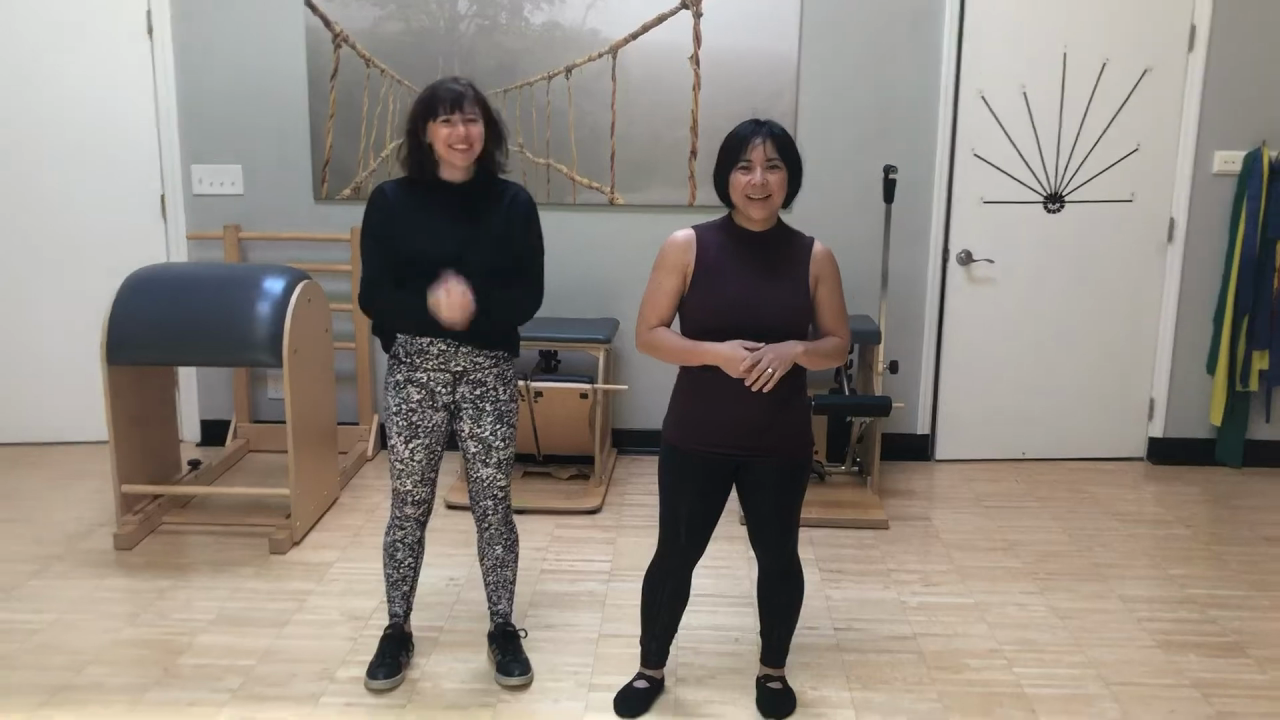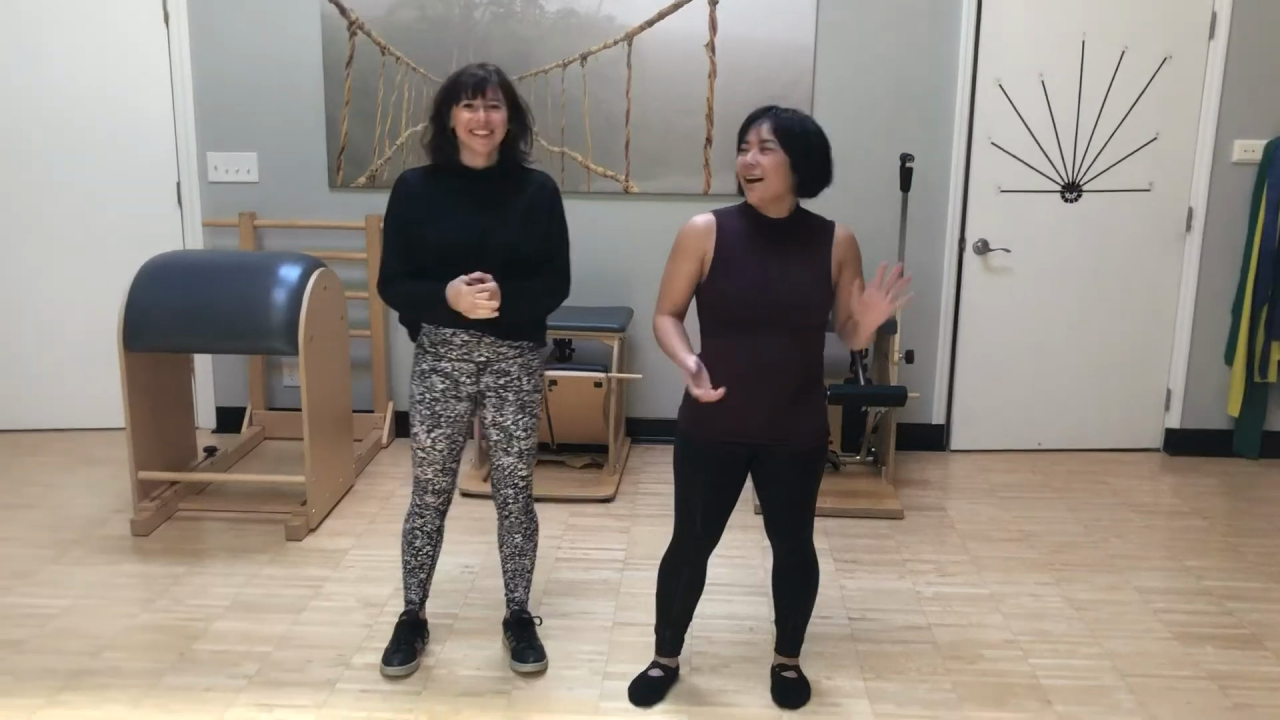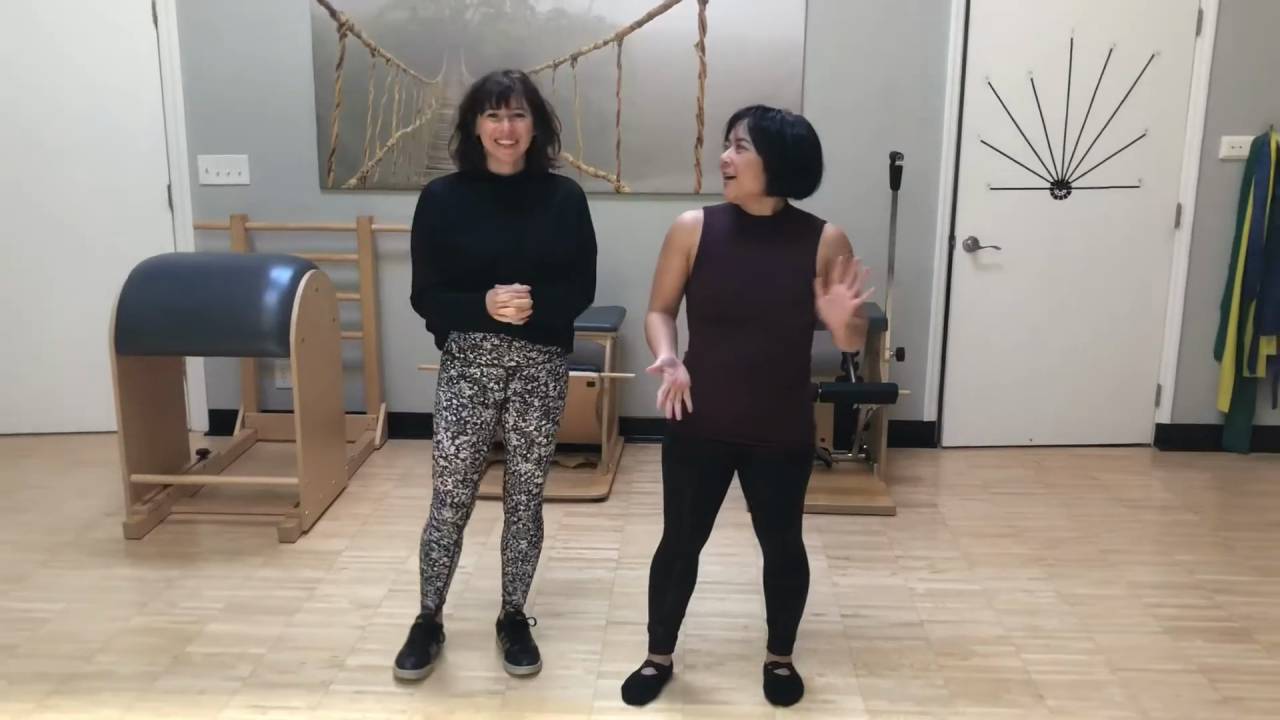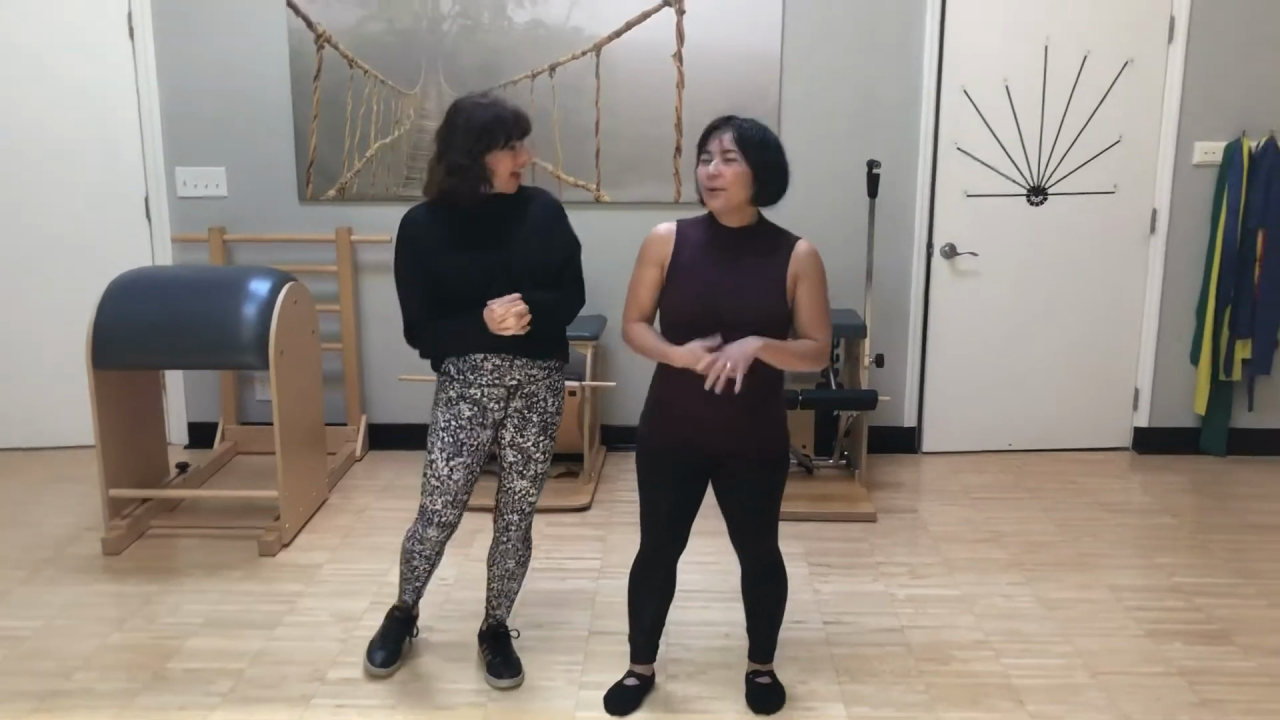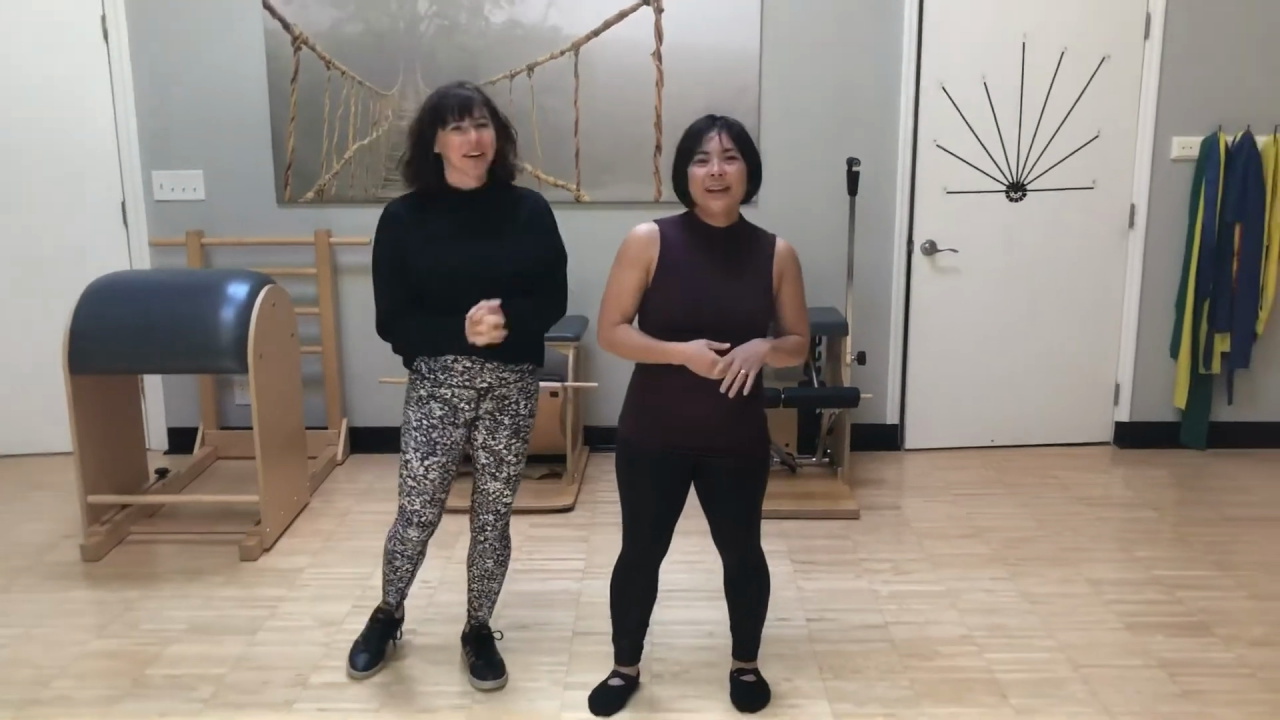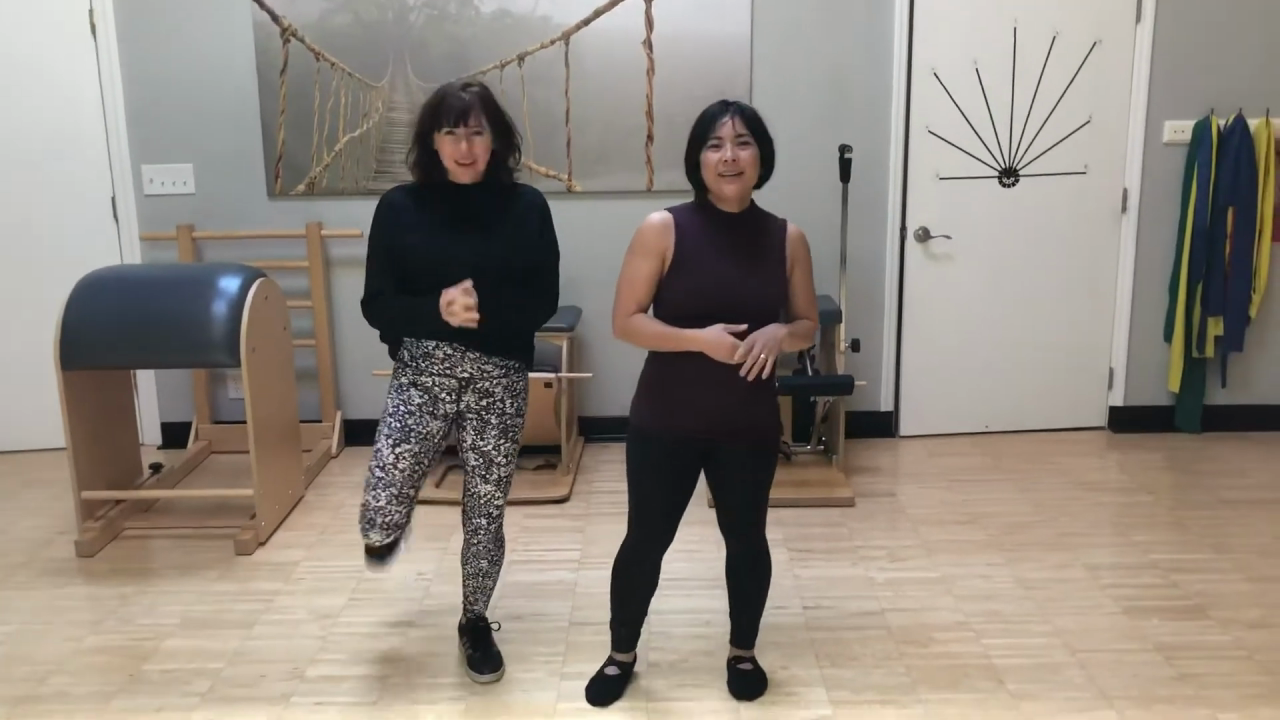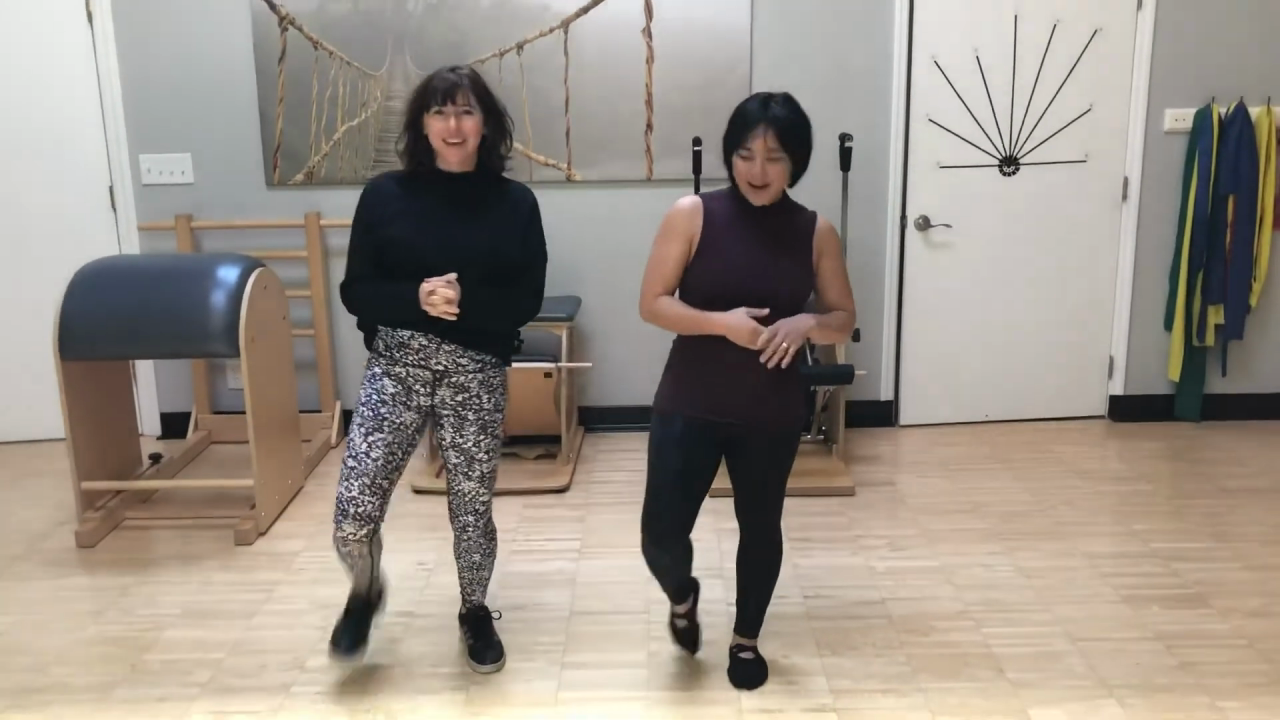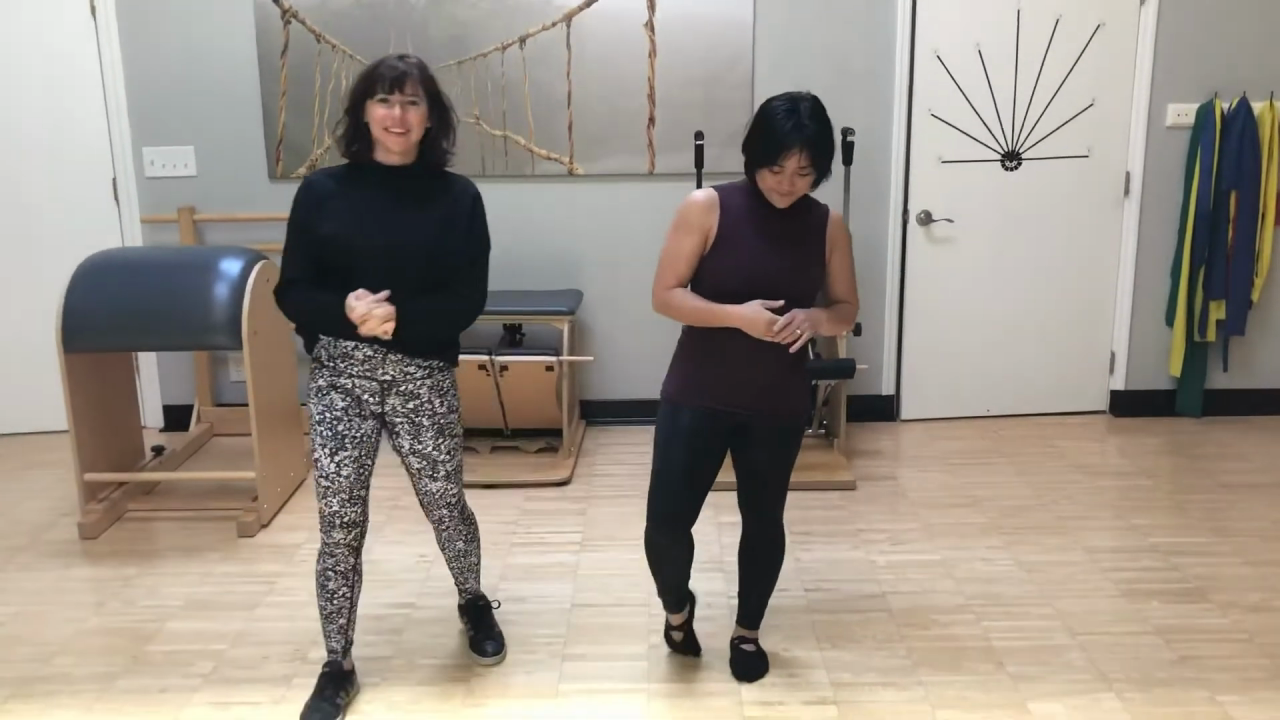
dt=0.4s
person 1, frame 1
left shoulder: (512, 202)
right shoulder: (391, 201)
left elbow: (529, 297)
right elbow: (373, 298)
left wrist: (478, 300)
right wrist: (428, 301)
left hip: (488, 369)
right hip: (414, 367)
left knee: (493, 504)
right knee: (409, 505)
left ankle: (503, 628)
right ankle: (397, 630)
person 1, frame 2
left shoulder: (537, 190)
right shoulder: (416, 188)
left elbow: (556, 284)
right elbow: (392, 283)
left wrist: (504, 296)
right wrist: (447, 296)
left hip: (515, 358)
right hip: (440, 357)
left knee: (514, 492)
right knee: (430, 492)
left ankle: (519, 616)
right ankle: (412, 617)
person 1, frame 3
left shoulder: (563, 197)
right shoulder: (442, 197)
left elbow: (582, 289)
right elbow: (425, 296)
left wrist: (534, 302)
right wrist: (484, 304)
left hip: (541, 365)
right hip: (467, 363)
left knee: (525, 497)
right knee: (451, 499)
left ankle: (513, 616)
right ankle: (428, 621)
person 1, frame 4
left shoulder: (542, 210)
right shoulder: (424, 226)
left elbow: (572, 295)
right elbow: (419, 329)
left wrist: (530, 309)
right wrist: (484, 322)
left hip: (538, 382)
right hip: (466, 383)
left knee: (516, 515)
right knee: (439, 511)
left ankle: (496, 628)
right ankle: (403, 614)
person 1, frame 5
left shoulder: (529, 211)
right shoulder: (404, 218)
left elbow: (553, 301)
right elbow: (392, 322)
left wrist: (507, 318)
right wrist: (461, 329)
left hip: (511, 384)
right hip: (437, 384)
left knee: (493, 515)
right knee: (417, 513)
left ankle: (479, 631)
right ankle: (387, 617)
person 1, frame 6
left shoulder: (526, 207)
right shoulder: (400, 207)
left elbow: (543, 302)
right elbow: (377, 305)
left wrist: (483, 306)
right wrist: (438, 309)
left hip: (498, 378)
right hip: (421, 373)
left knee: (484, 514)
right knee: (381, 515)
left ankle: (475, 623)
right ankle: (387, 536)
person 1, frame 7
left shoulder: (514, 202)
right shoulder: (386, 195)
left elbow: (527, 301)
right elbow: (356, 292)
left wrist: (465, 300)
right wrist: (417, 298)
left hip: (476, 372)
right hip: (396, 365)
left knee: (472, 509)
right knee: (354, 514)
left ankle: (475, 613)
right ankle: (365, 593)
person 1, frame 8
left shoulder: (456, 197)
right shoulder: (322, 190)
left elbow: (468, 300)
right elbow: (291, 291)
left wrist: (401, 317)
right wrist: (345, 310)
left hip: (424, 376)
right hip: (339, 376)
left knee: (446, 506)
right knee: (340, 527)
left ankle: (473, 602)
right ankle: (337, 666)
person 2, frame 1
left shoulder: (813, 256)
right shoulder: (687, 246)
left elbow: (838, 344)
right elbow: (648, 334)
left wrist: (795, 350)
right wrist: (716, 352)
left hip: (781, 443)
right hip: (695, 439)
left knee: (778, 556)
right knee: (675, 555)
left ankle: (773, 670)
right ankle: (650, 669)
person 2, frame 2
left shoulder: (835, 241)
right shoulder: (705, 231)
left elbow: (851, 333)
right elbow: (666, 314)
left wrist: (869, 320)
right wrist: (685, 359)
left hip: (796, 433)
right hip: (711, 428)
left knee: (793, 546)
right knee: (690, 543)
left ankle: (787, 659)
right ankle: (665, 658)
person 2, frame 3
left shoulder: (824, 240)
right shoulder: (693, 228)
left elbow: (850, 340)
right elbow: (659, 309)
left wrist: (841, 319)
right wrist: (668, 358)
left hip: (782, 431)
right hip: (699, 425)
left knee: (782, 545)
right knee: (680, 541)
left ankle: (779, 657)
right ankle: (659, 656)
person 2, frame 4
left shoulder: (796, 255)
right shoulder: (668, 240)
left elbow: (817, 352)
right elbow: (633, 323)
left wrist: (756, 346)
right wrist: (677, 354)
left hip: (755, 441)
right hip: (670, 434)
left knee: (759, 553)
right knee: (658, 551)
left ankle: (761, 666)
right ankle: (641, 665)
person 2, frame 5
left shoulder: (775, 253)
right shoulder: (649, 241)
left elbow: (798, 342)
right elbow: (610, 331)
left wrist: (763, 348)
right wrist: (681, 352)
left hip: (738, 440)
right hip: (652, 437)
left knee: (742, 552)
right knee: (641, 553)
left ankle: (746, 664)
right ankle: (625, 666)
person 2, frame 6
left shoulder: (785, 238)
right shoulder: (663, 229)
left elbow: (808, 324)
right elbow: (625, 321)
left wrist: (780, 333)
right wrist: (700, 338)
left hip: (750, 424)
right hip: (665, 422)
left knee: (746, 539)
right knee: (645, 541)
left ankle: (743, 651)
right ankle: (621, 654)
person 2, frame 7
left shoulder: (815, 231)
right shoulder: (692, 214)
left elbow: (843, 318)
right elbow: (652, 303)
left wrist: (805, 324)
right wrist: (721, 322)
left hip: (772, 411)
right hip: (689, 404)
left knee: (761, 527)
right knee: (662, 530)
left ankle: (745, 639)
right ankle: (683, 597)
person 2, frame 8
left shoulder: (827, 225)
right shoulder: (707, 206)
left elbow: (847, 309)
right elbow: (665, 295)
left wrist: (815, 318)
right wrist: (737, 315)
left hip: (778, 403)
right hip: (697, 394)
left knee: (763, 519)
right knee: (667, 518)
left ankle: (747, 631)
right ankle: (677, 607)
